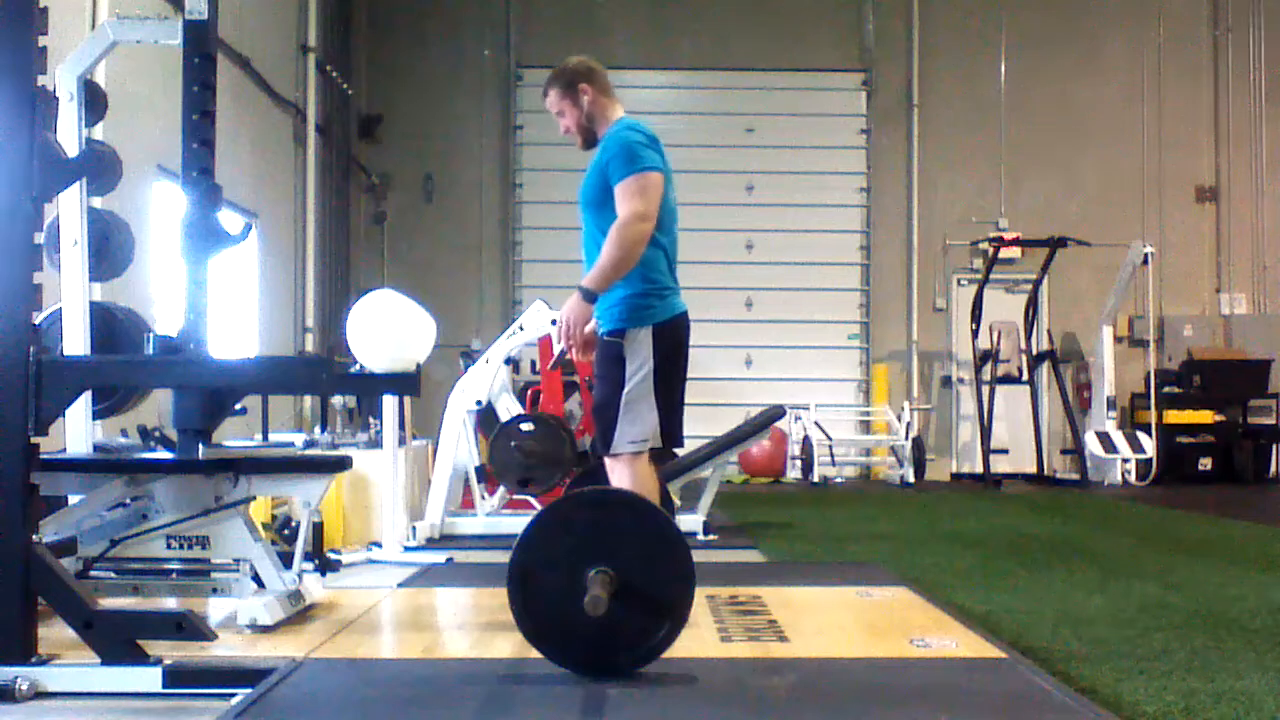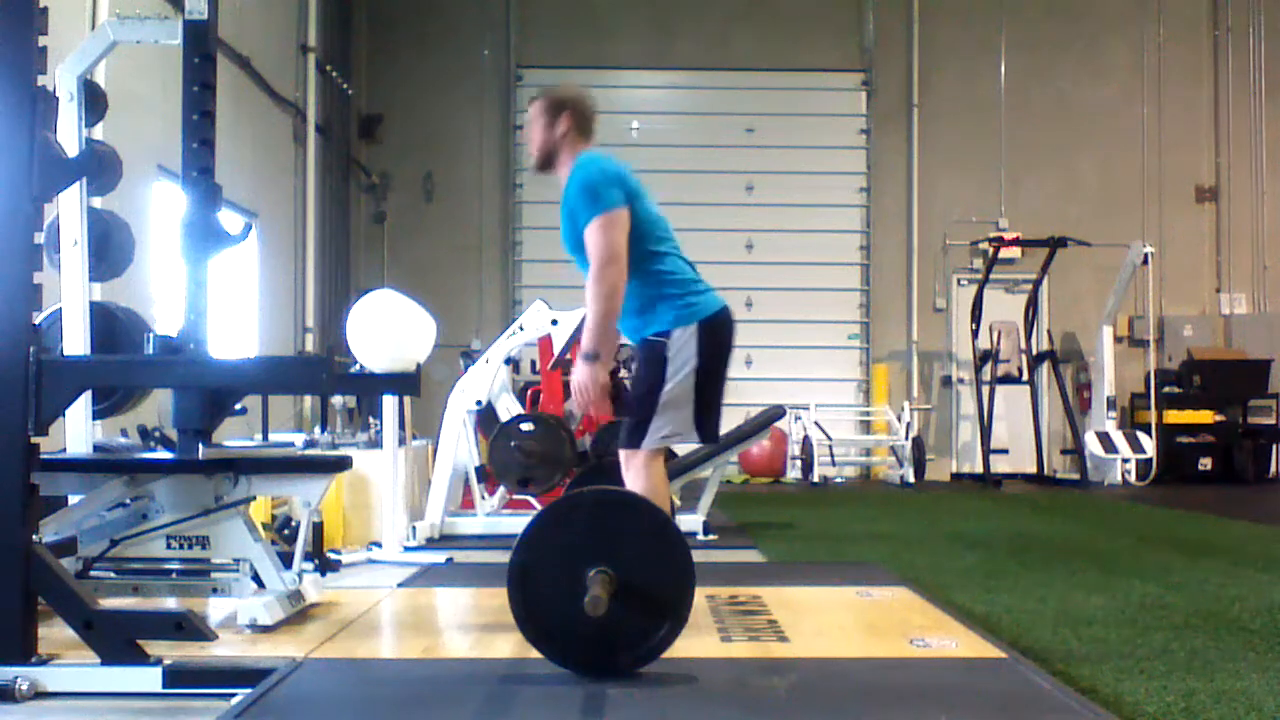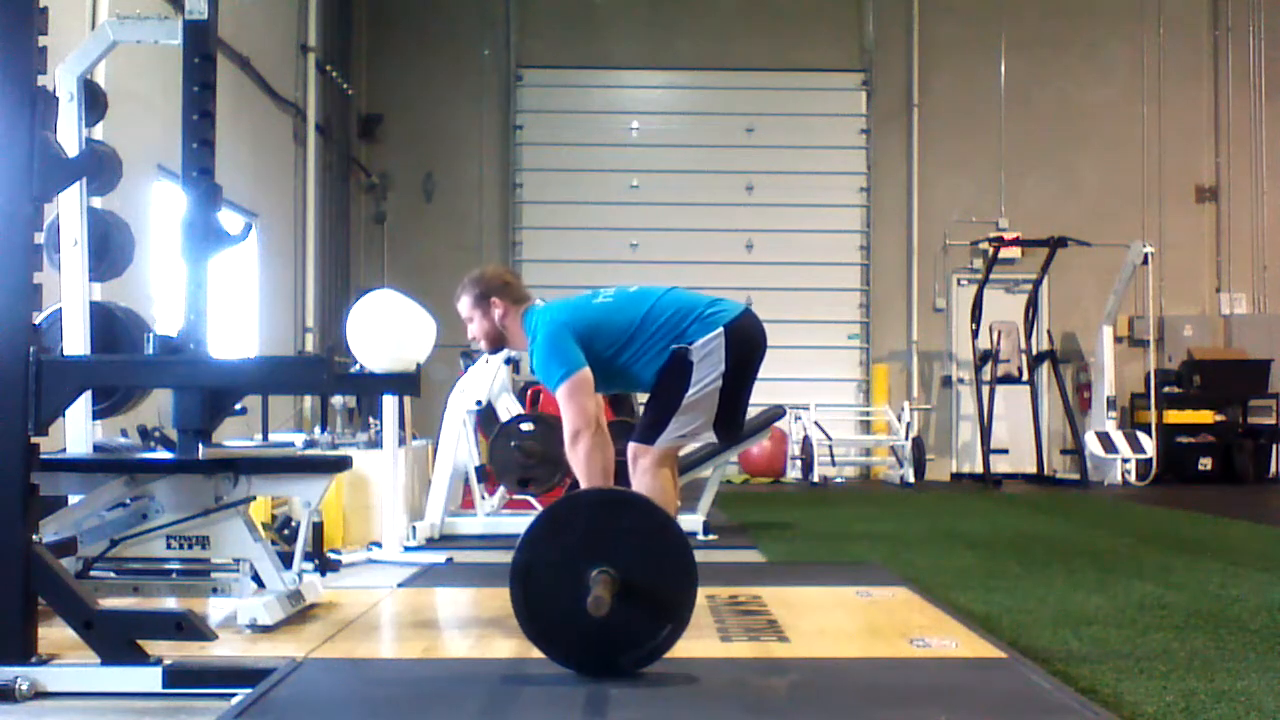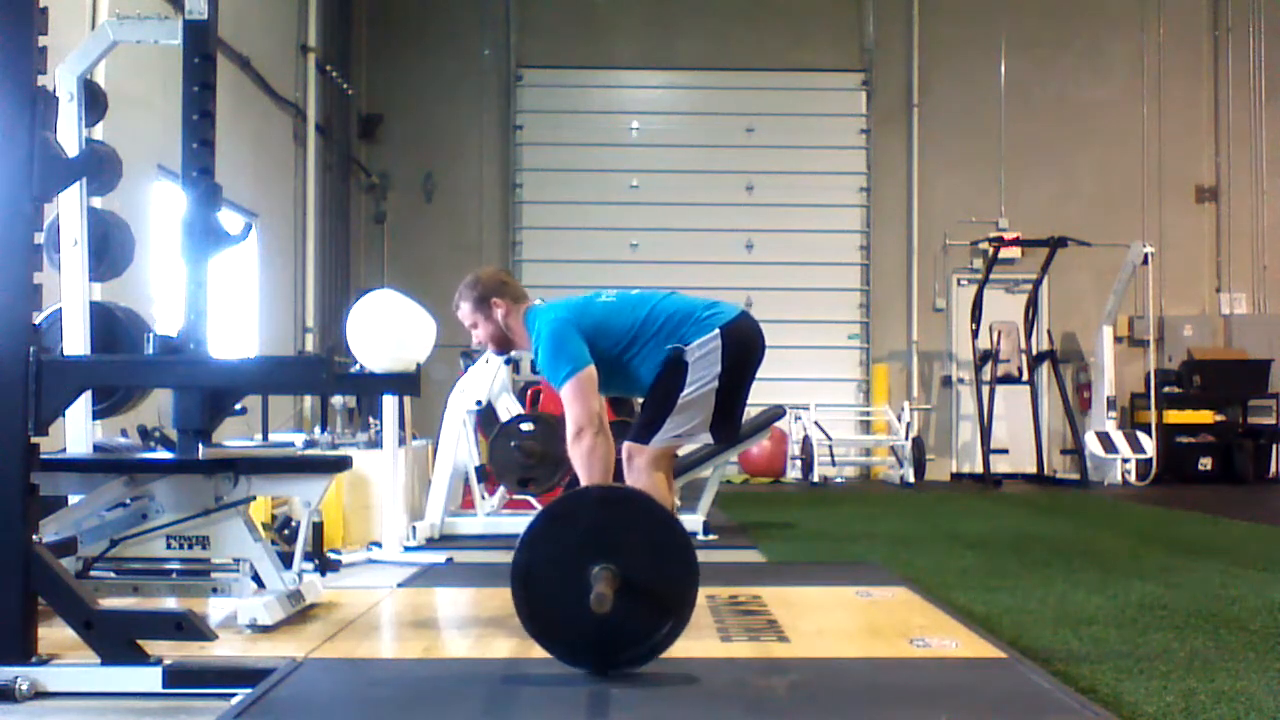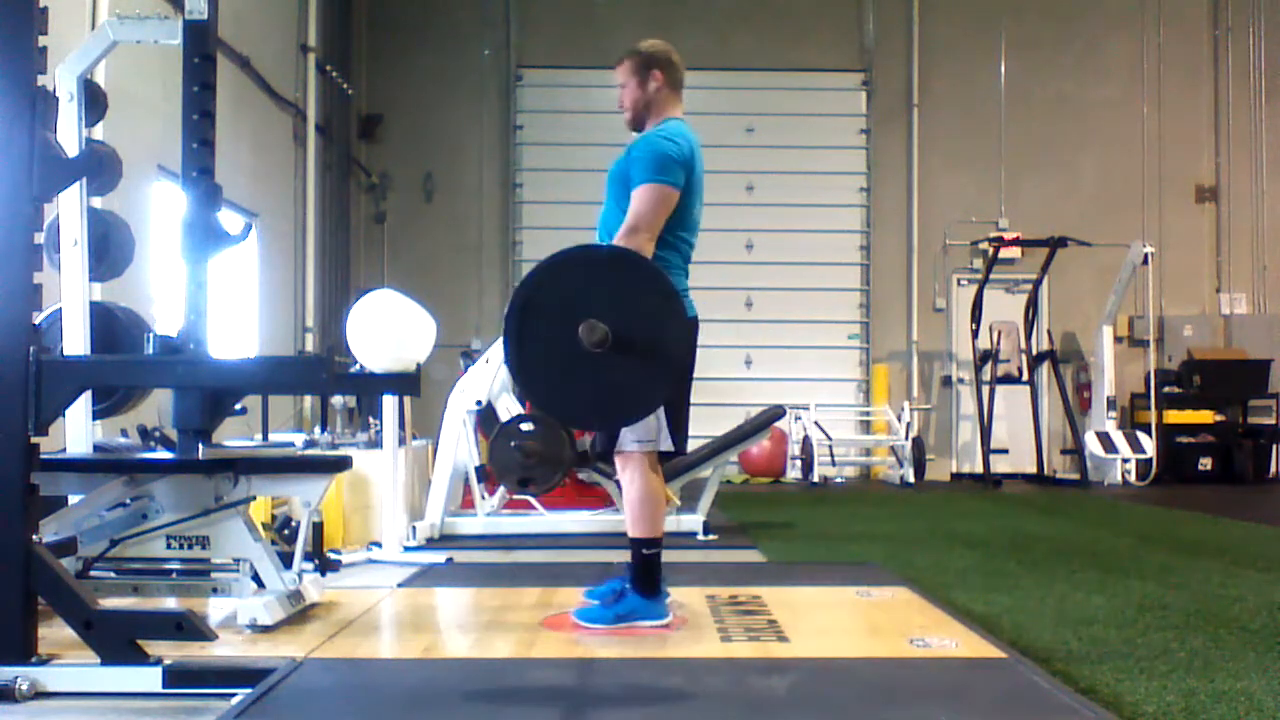
dt=1s
person 1, frame 1
left shoulder: (627, 141)
right shoulder: (617, 149)
left elbow: (636, 224)
left wrist: (586, 293)
right wrist: (599, 319)
left hip: (638, 323)
right hip: (636, 320)
left knee: (624, 451)
right knee: (629, 451)
person 1, frame 2
left shoulder: (587, 176)
right shoulder: (595, 174)
left elbow: (610, 269)
right elbow: (612, 270)
left wrist: (590, 357)
right wrist: (598, 355)
left hip: (681, 325)
right hip: (681, 324)
left knee: (639, 451)
right knee: (641, 450)
person 1, frame 3
left shoulder: (548, 333)
right shoulder: (554, 321)
left elbow: (581, 436)
right elbow: (595, 432)
left hip: (716, 338)
right hip: (730, 330)
left knee: (647, 456)
right knee: (655, 454)
person 1, frame 4
left shoulder: (552, 330)
right shoulder: (556, 320)
left elbow: (583, 432)
right elbow: (596, 428)
left hip: (718, 341)
right hip: (727, 335)
left knee: (641, 455)
right knee: (651, 454)
person 1, frame 5
left shoulder: (661, 144)
right shoulder: (670, 144)
left elbow: (638, 237)
left knee: (635, 456)
right knee: (636, 455)
left ankle: (645, 594)
right ankle: (642, 579)
